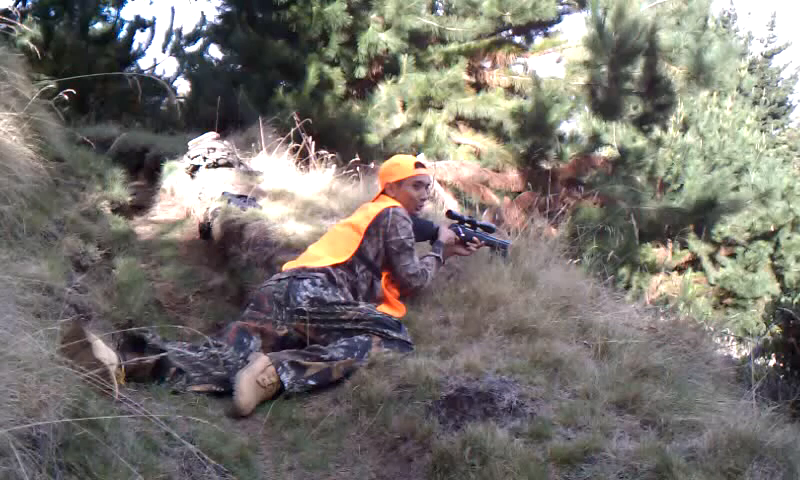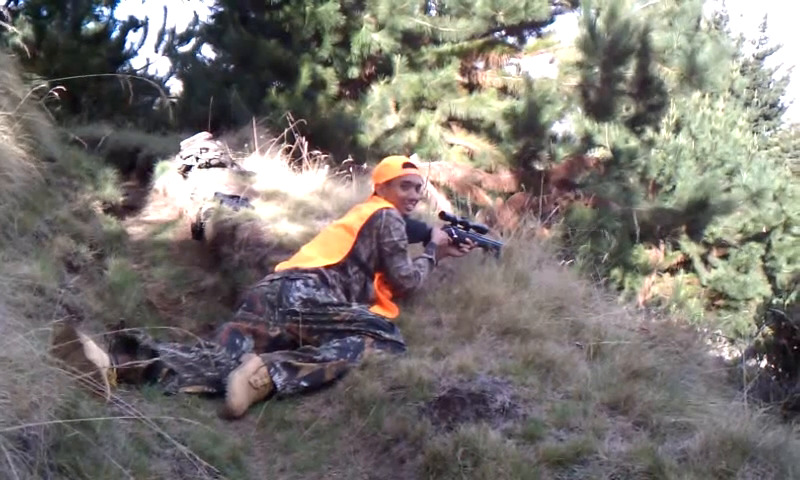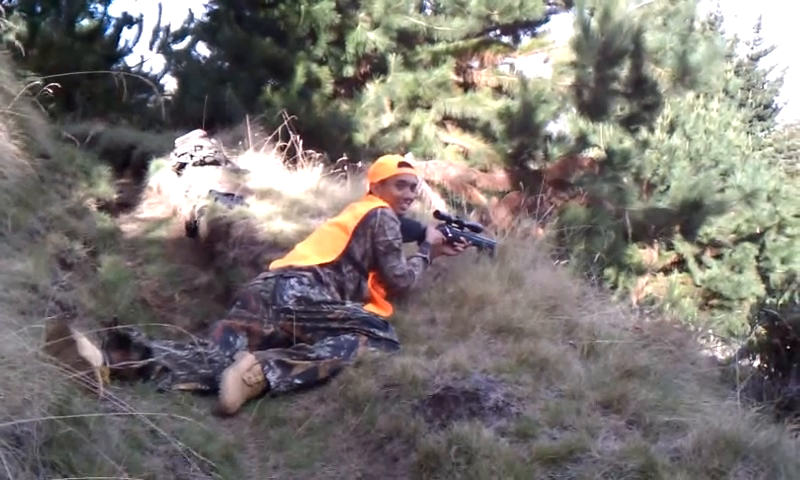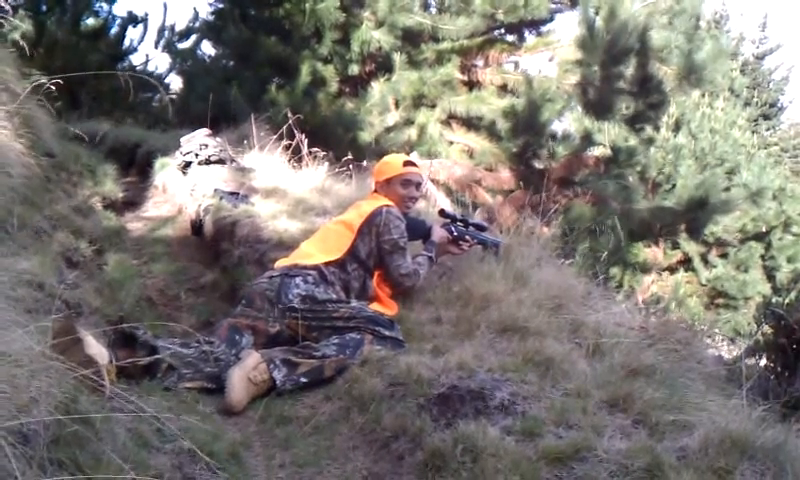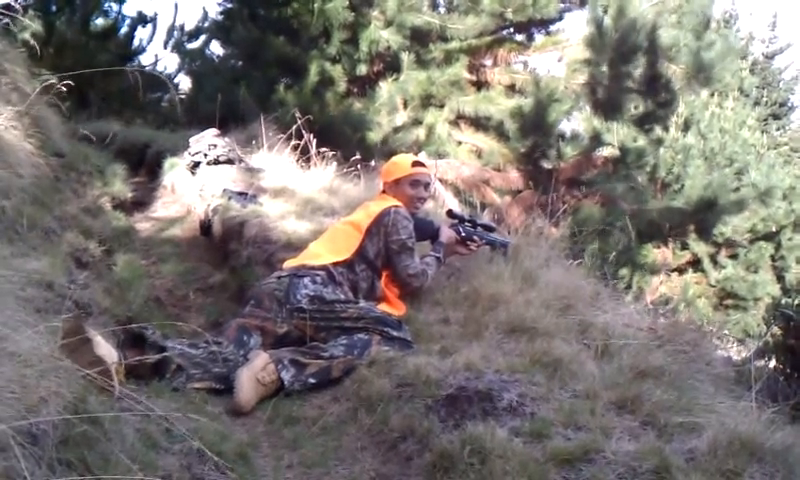
dt=0.7s
person 1, frame 1
left shoulder: (369, 212)
right shoulder: (394, 214)
left elbow: (389, 271)
right elbow: (410, 278)
left wrist: (446, 252)
right wrist: (439, 250)
left hip: (285, 287)
right hip: (316, 292)
left knee: (224, 356)
right knee: (392, 340)
left ankle: (126, 359)
right ankle: (277, 371)
person 1, frame 2
left shoulder: (362, 213)
right shoulder: (387, 215)
left elbow: (385, 276)
right elbow: (403, 280)
left wrist: (439, 254)
right wrist: (432, 251)
left hip: (280, 287)
right hip: (310, 293)
left knee: (218, 357)
right knee: (385, 340)
left ankle: (116, 361)
right ankle: (271, 373)
person 1, frame 3
left shoulder: (357, 213)
right shoulder: (381, 215)
left elbow: (376, 271)
right elbow: (398, 279)
left wrist: (432, 252)
right wrist: (427, 250)
left hip: (274, 286)
right hip: (304, 292)
left knee: (214, 354)
right knee: (378, 338)
left ankle: (112, 355)
right ankle: (265, 370)
person 1, frame 4
left shoulder: (362, 211)
right shoulder: (386, 213)
left elbow: (380, 268)
right elbow: (403, 277)
left wrist: (437, 249)
right wrist: (431, 249)
left hip: (279, 285)
right hip: (309, 292)
left knee: (219, 352)
right knee: (382, 338)
left ankle: (124, 352)
right ankle: (270, 369)
person 1, frame 5
left shoulder: (370, 212)
right shoulder: (394, 215)
left elbow: (383, 266)
right elbow: (409, 279)
left wrist: (440, 250)
right wrist: (439, 250)
left hip: (285, 285)
right hip: (315, 292)
left knee: (230, 354)
right knee: (395, 337)
left ankle: (138, 352)
right ankle: (278, 369)
